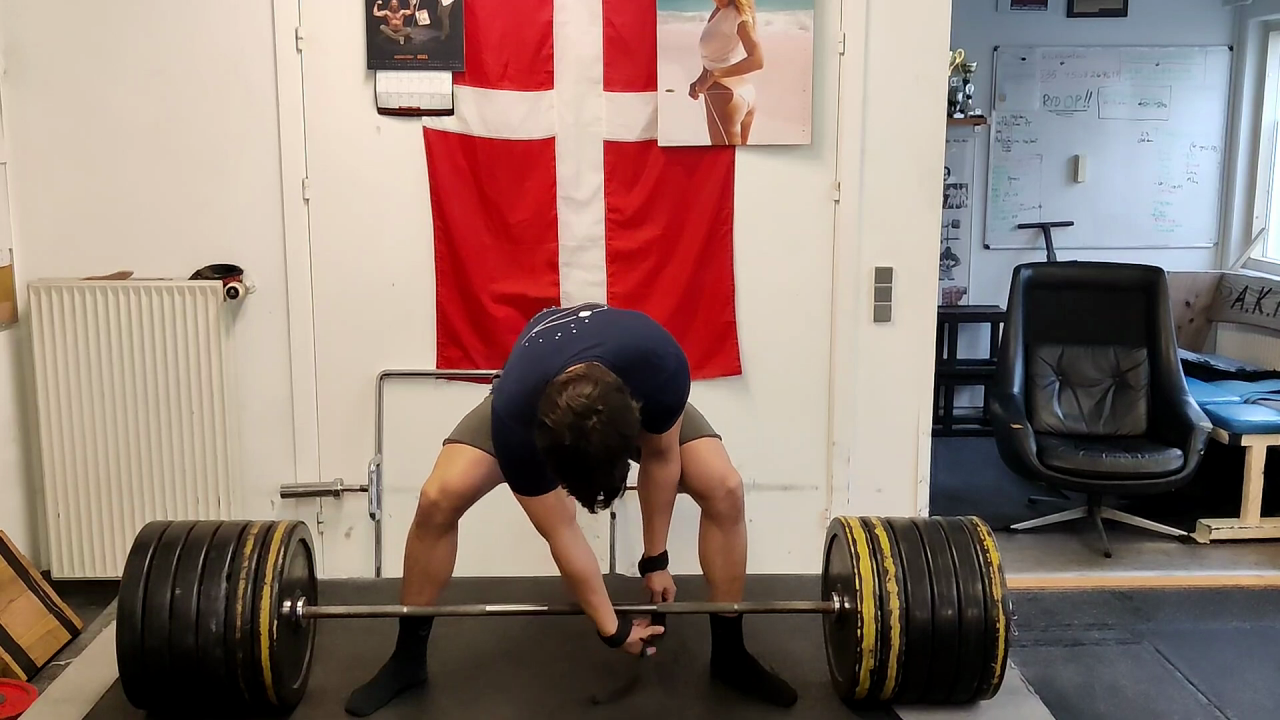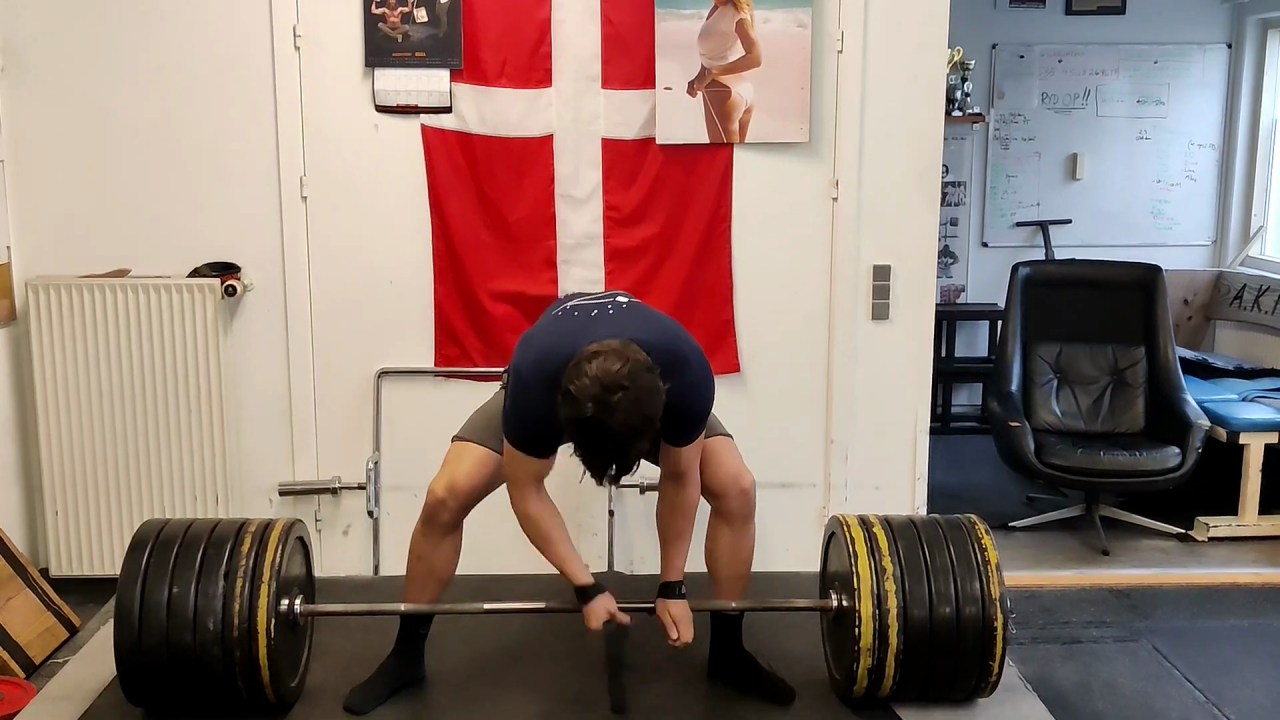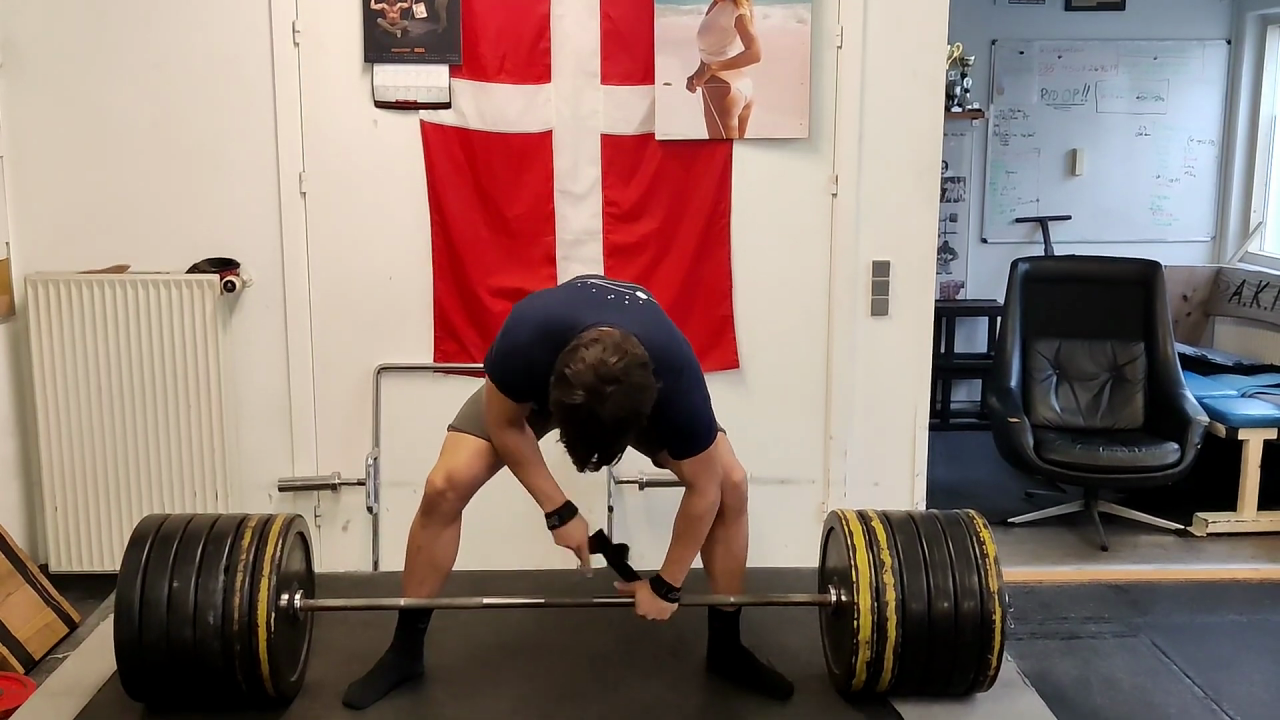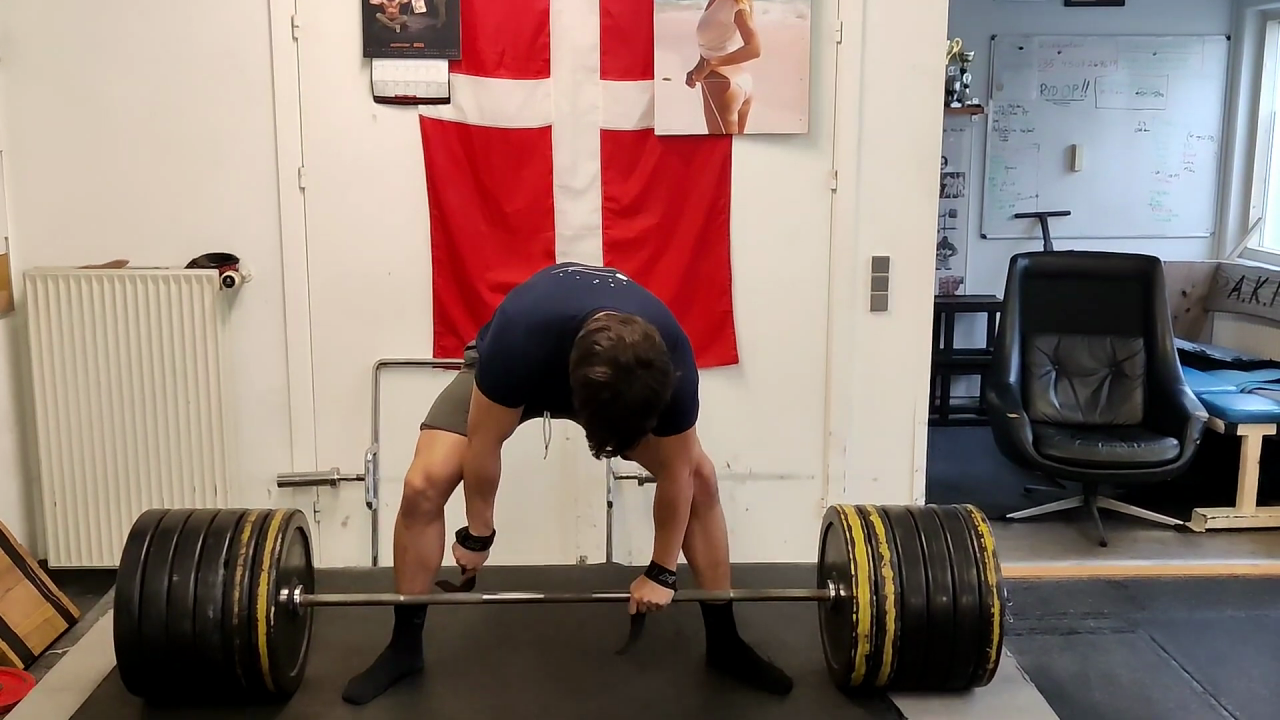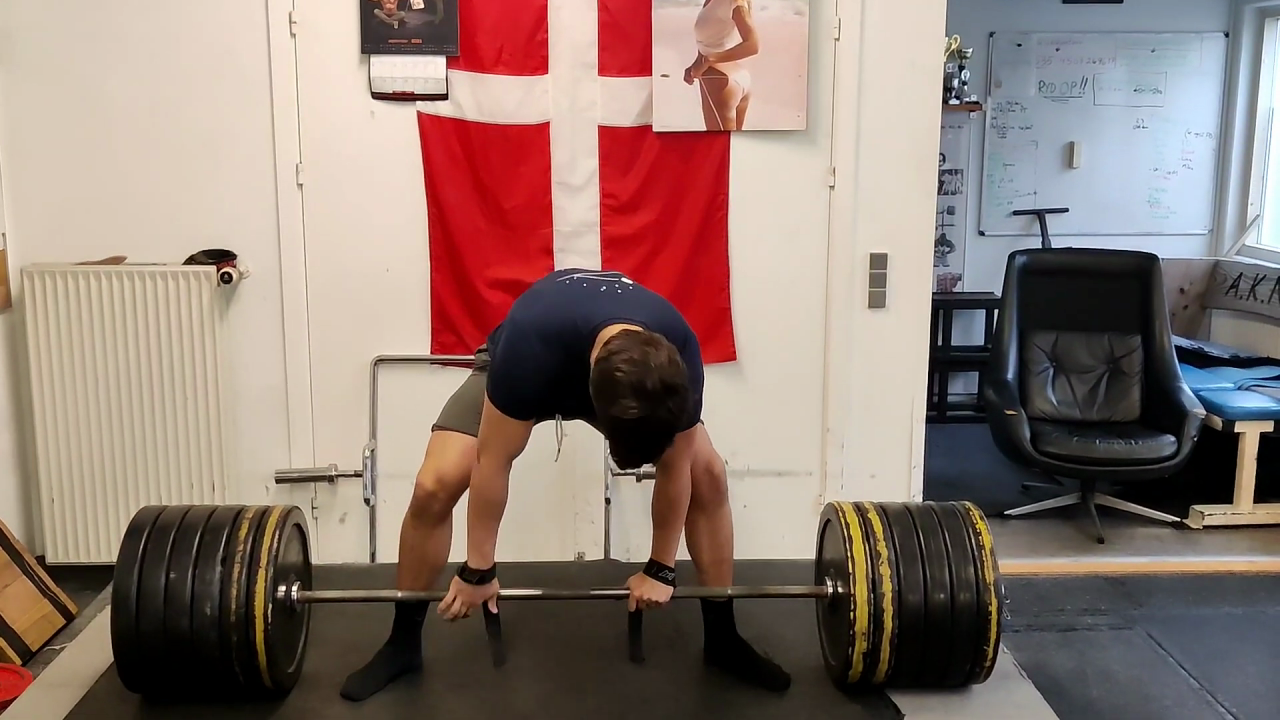
dt=0.5s
person 1, frame 1
left shoulder: (660, 363)
right shoulder: (516, 413)
left elbow: (661, 458)
right elbow: (561, 533)
left wrist: (654, 562)
right wrist: (614, 630)
left hip: (633, 381)
right hip: (530, 389)
left knee: (723, 489)
right knee: (438, 499)
left ankle: (729, 653)
right ankle: (408, 657)
person 1, frame 2
left shoulder: (685, 371)
right shoulder: (536, 376)
left elbow: (680, 479)
right elbow: (527, 495)
left wrist: (672, 587)
right wrist: (587, 588)
left hip: (649, 387)
right hip: (553, 378)
left knee: (736, 489)
right knee: (445, 496)
left ankle: (728, 652)
right ankle: (406, 655)
person 1, frame 3
left shoulder: (676, 379)
right shoulder: (528, 336)
left elbow: (705, 489)
right elbow: (505, 425)
left wrist: (667, 585)
right wrist: (560, 513)
left hip: (642, 388)
right hip: (534, 377)
left knee: (730, 484)
right knee: (445, 486)
left ankle: (726, 646)
right ankle: (406, 648)
person 1, frame 4
left shoulder: (669, 361)
right shoulder: (521, 334)
left elbow: (677, 473)
right elbow: (483, 447)
left wrist: (661, 571)
right wrist: (478, 535)
right hip: (506, 374)
left knee: (700, 476)
right knee: (424, 485)
left ankle: (724, 642)
right ankle: (404, 646)
person 1, frame 5
left shoulder: (678, 357)
right shoulder: (531, 346)
left elbow: (676, 469)
right elbow: (493, 464)
left wrist: (660, 568)
right wrist: (478, 570)
right hip: (516, 363)
left knee: (707, 473)
right knee: (434, 486)
left ankle: (722, 639)
right ankle: (403, 642)
